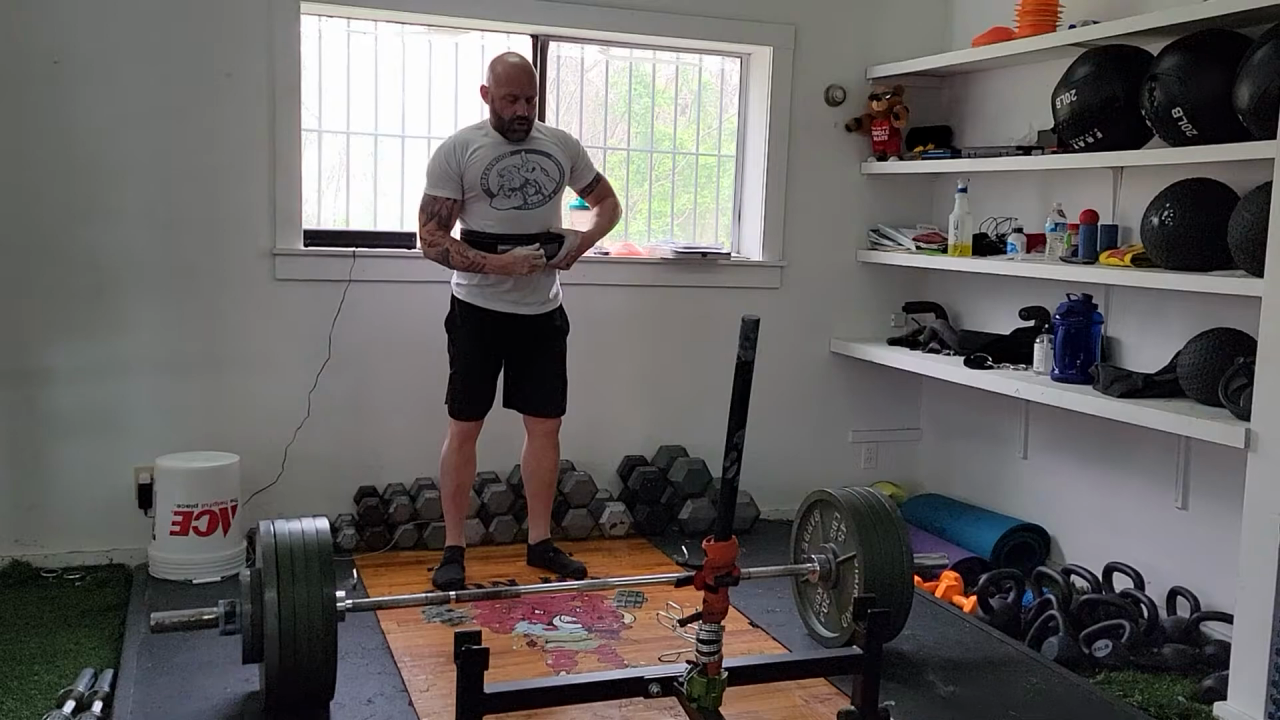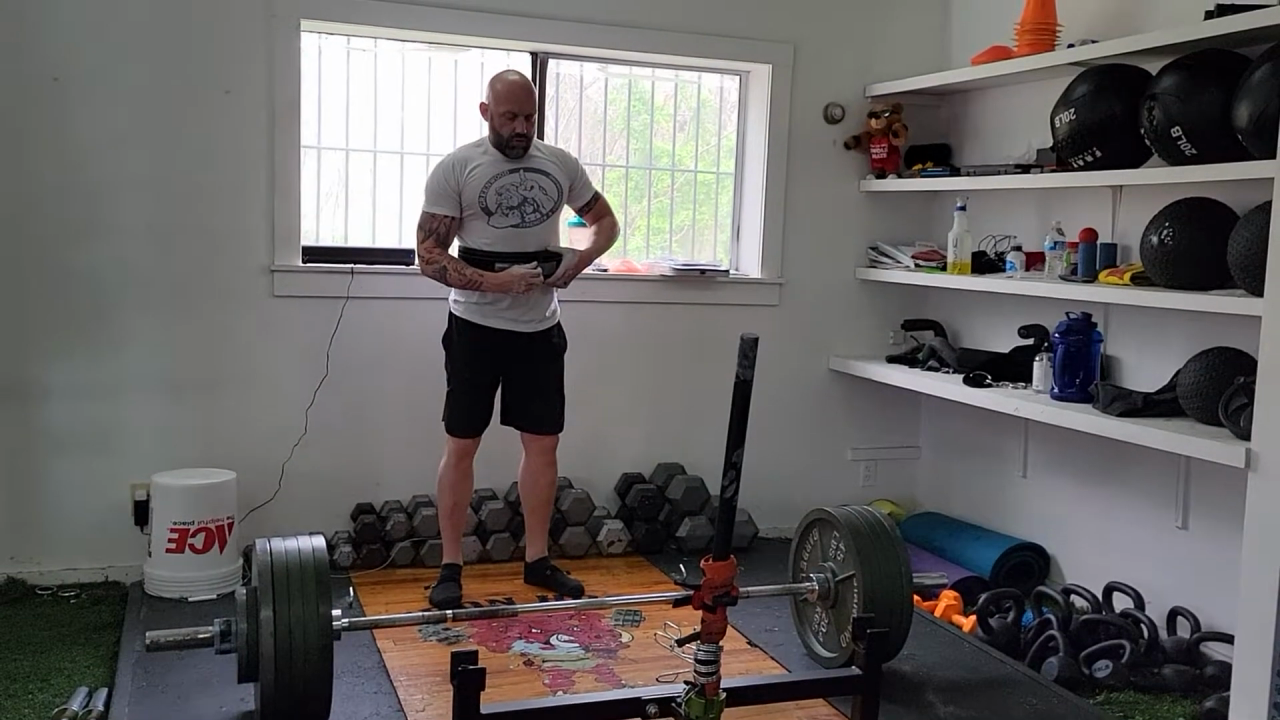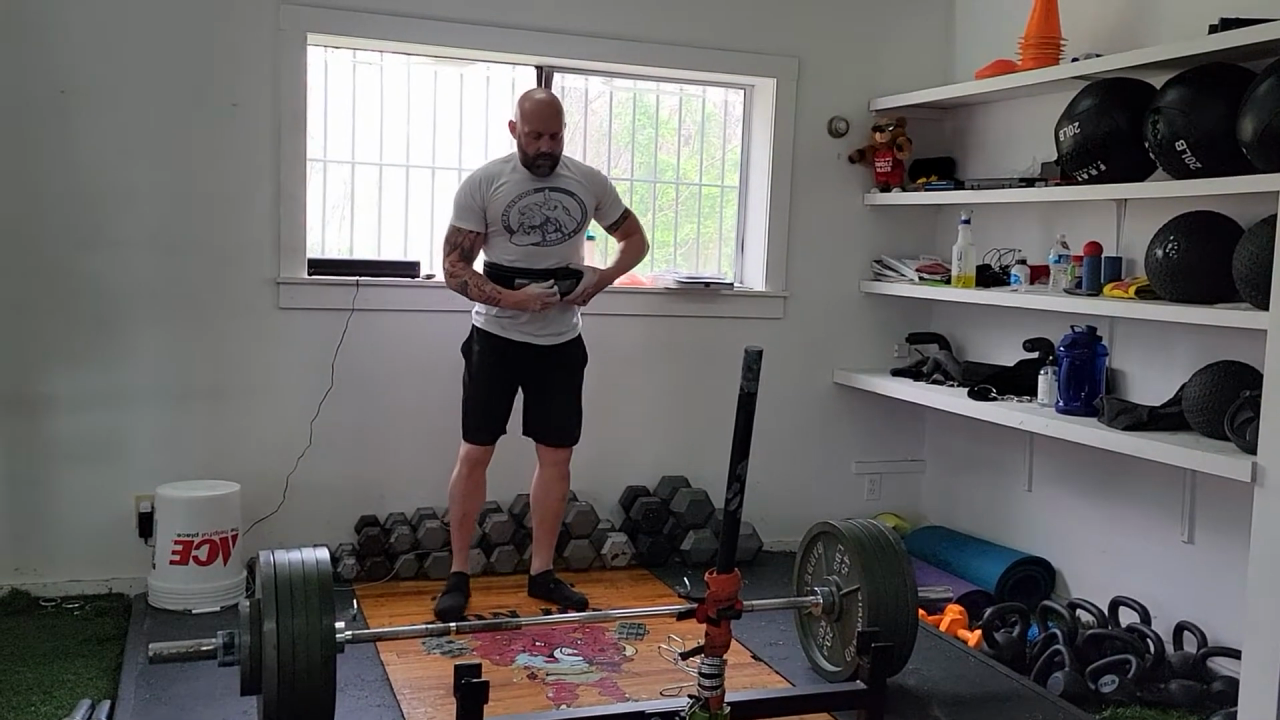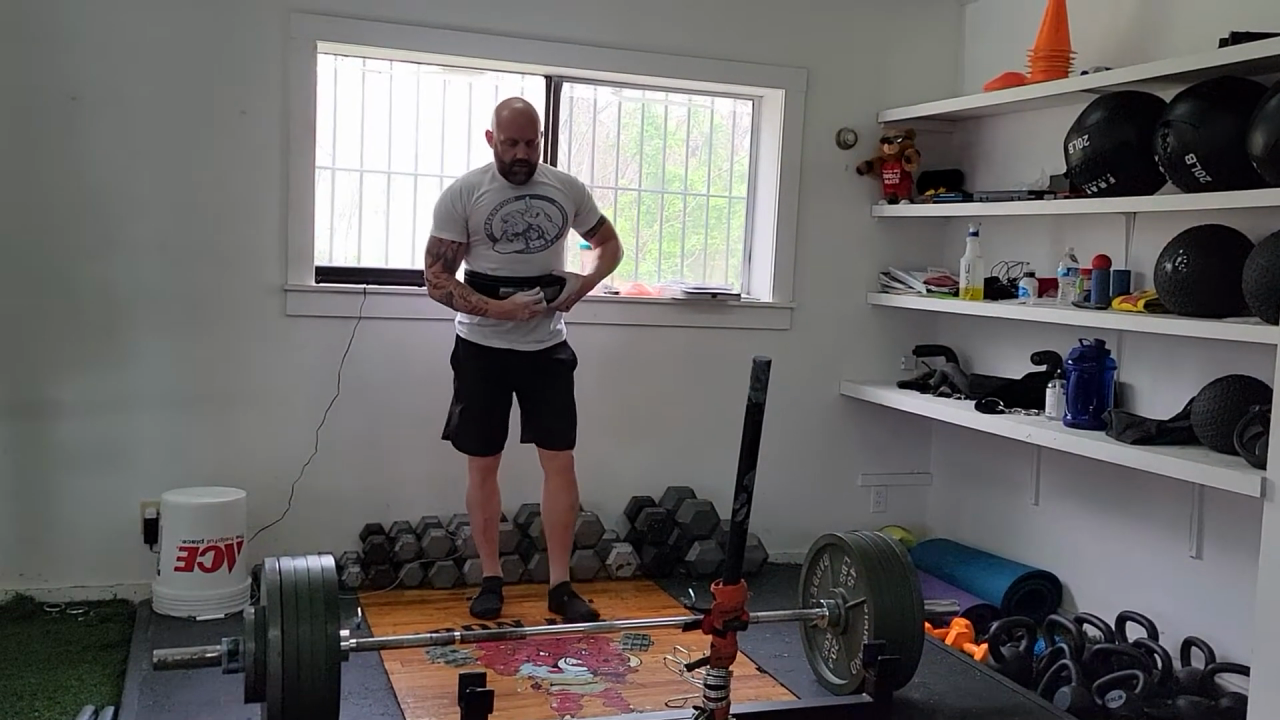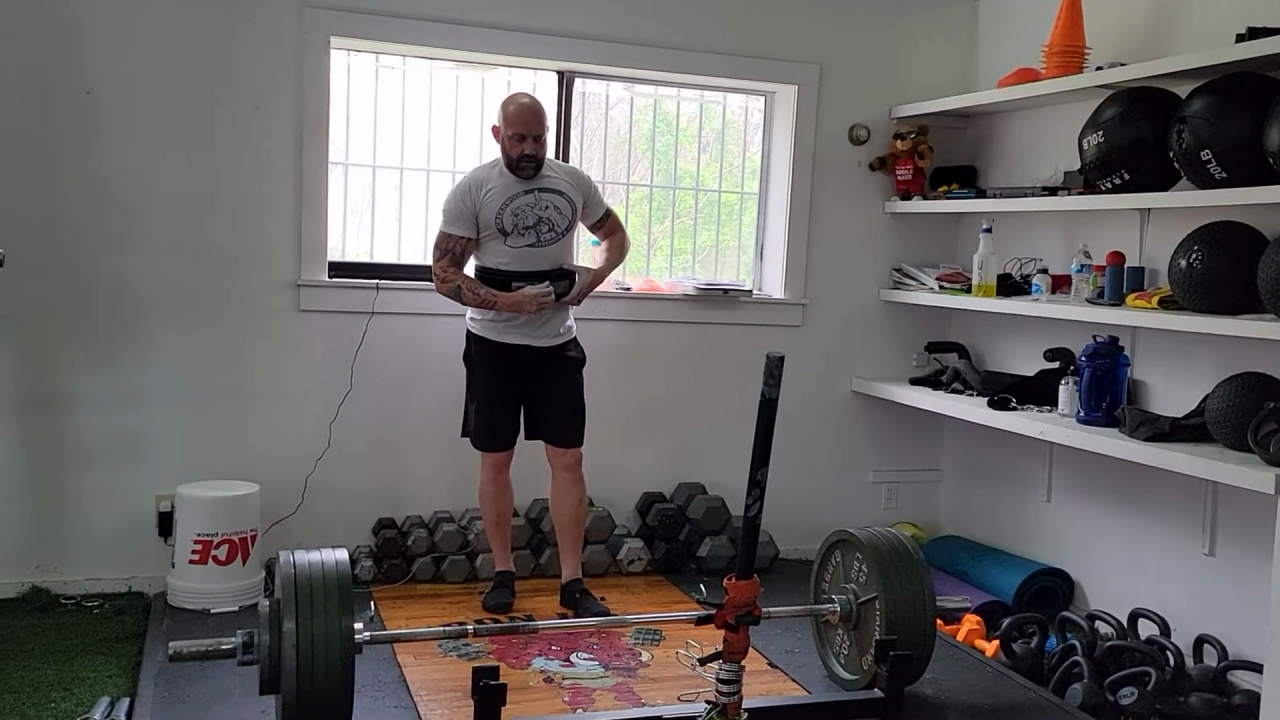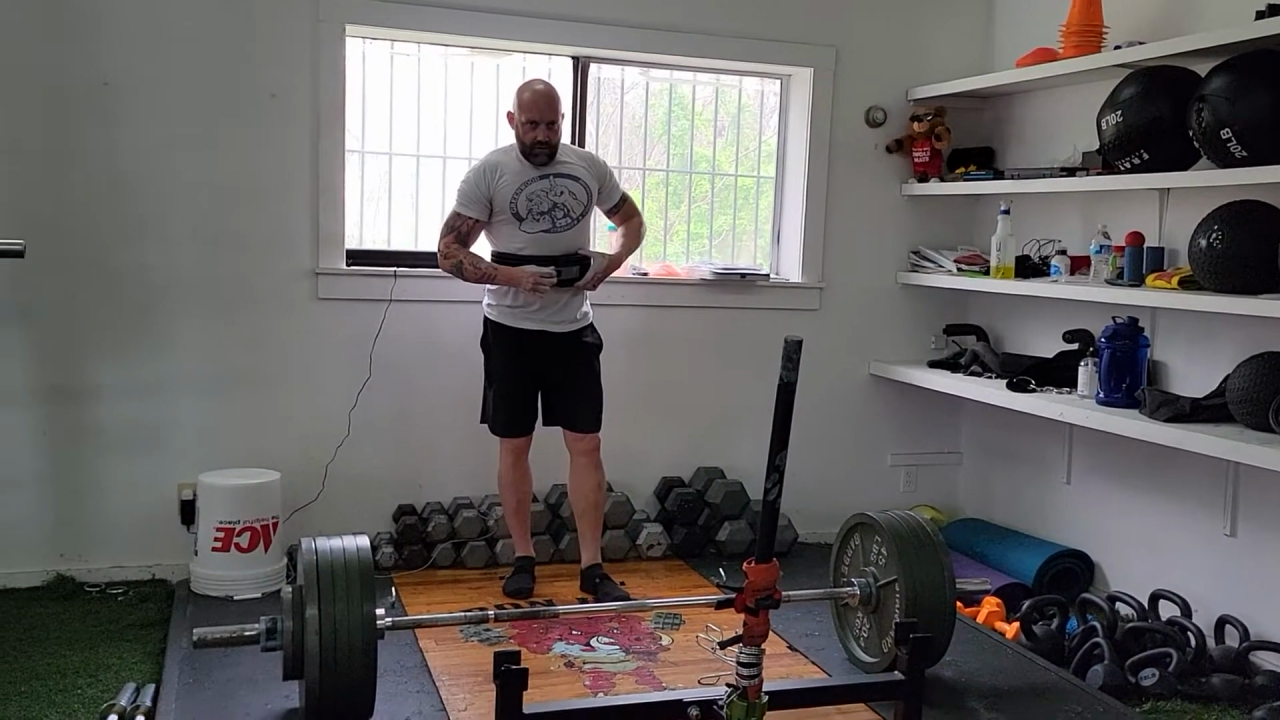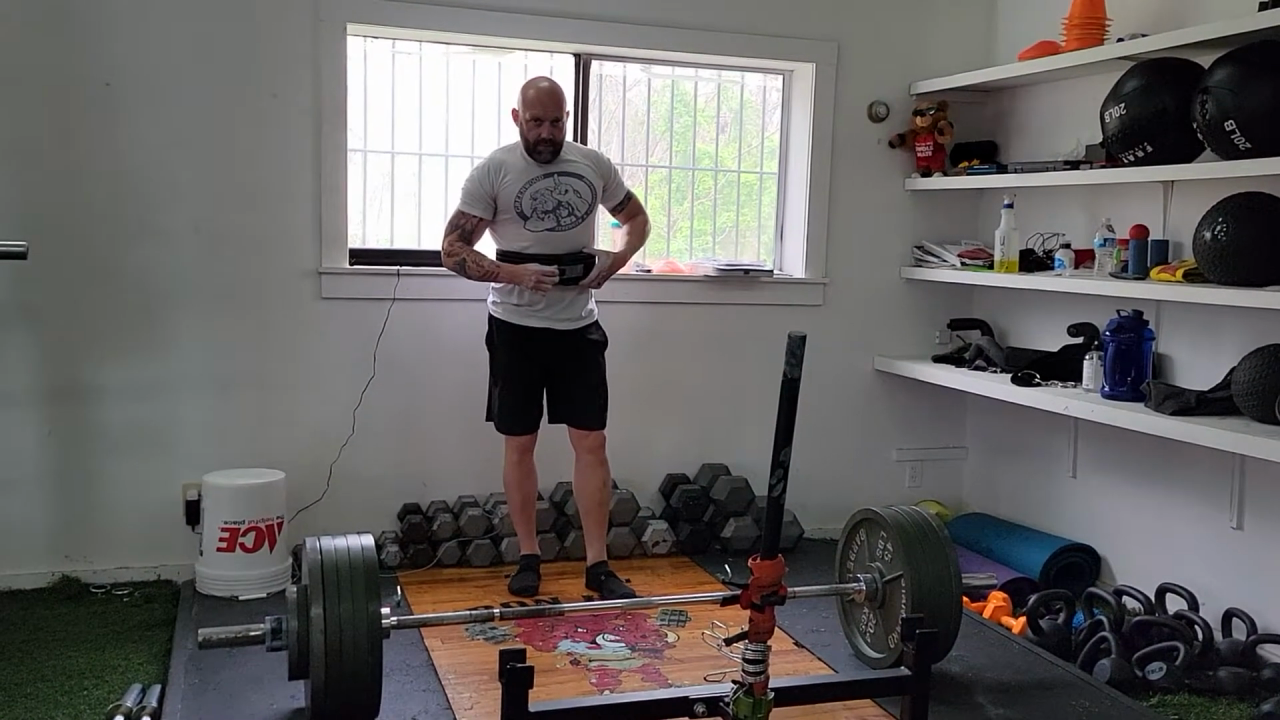
dt=0.7s
person 1, frame 1
left shoulder: (562, 145)
right shoulder: (457, 151)
left elbow: (609, 202)
right elbow: (432, 239)
left wrist: (583, 241)
right wrist: (498, 265)
left hip: (543, 311)
right hip: (479, 310)
left knee: (545, 426)
right knee: (464, 427)
left ankle: (540, 542)
right ankle: (453, 548)
person 1, frame 2
left shoulder: (561, 164)
right shoulder: (455, 168)
left elbow: (606, 220)
right elbow: (429, 256)
left wrist: (581, 258)
right wrist: (495, 282)
left hip: (540, 327)
right hip: (476, 326)
left knee: (542, 443)
right knee: (461, 444)
left ankle: (537, 559)
right ankle: (450, 566)
person 1, frame 3
left shoulder: (590, 182)
right shoulder: (483, 183)
left elbow: (636, 239)
right elbow: (455, 268)
left wrist: (602, 278)
right wrist: (512, 299)
left hip: (560, 341)
right hip: (496, 337)
left knee: (556, 457)
right knee: (475, 453)
left ankle: (542, 572)
right ankle: (458, 575)
person 1, frame 4
left shoulder: (567, 188)
right shoulder: (462, 194)
left elbow: (610, 244)
right elbow: (437, 279)
left wrist: (584, 284)
right wrist: (498, 309)
left hip: (547, 348)
right hip: (483, 348)
left knee: (560, 463)
right knee: (483, 464)
left ankle: (560, 585)
right ankle: (491, 579)
person 1, frame 5
left shoulder: (574, 182)
right shoulder: (472, 190)
left elbow: (616, 235)
right elbow: (444, 274)
left wrist: (595, 277)
right wrist: (508, 302)
left hip: (557, 343)
right hip: (494, 344)
left knee: (568, 460)
right knee: (495, 460)
left ankle: (572, 581)
right ankle: (503, 574)
person 1, frame 6
left shoulder: (590, 167)
right shoulder: (488, 173)
left elbow: (632, 220)
right elbow: (449, 253)
left wrist: (611, 261)
right wrist: (511, 277)
left hip: (573, 328)
right hip: (511, 329)
left knee: (586, 446)
right knee: (514, 446)
left ankle: (592, 566)
right ankle: (523, 560)
person 1, frame 7
left shoulder: (594, 165)
right shoulder: (493, 171)
left elbow: (637, 217)
right elbow: (453, 251)
left wrist: (617, 259)
right wrist: (514, 274)
left hip: (578, 326)
right hip: (516, 326)
left knee: (591, 443)
right knee: (519, 444)
left ankle: (597, 564)
right ankle: (528, 557)
